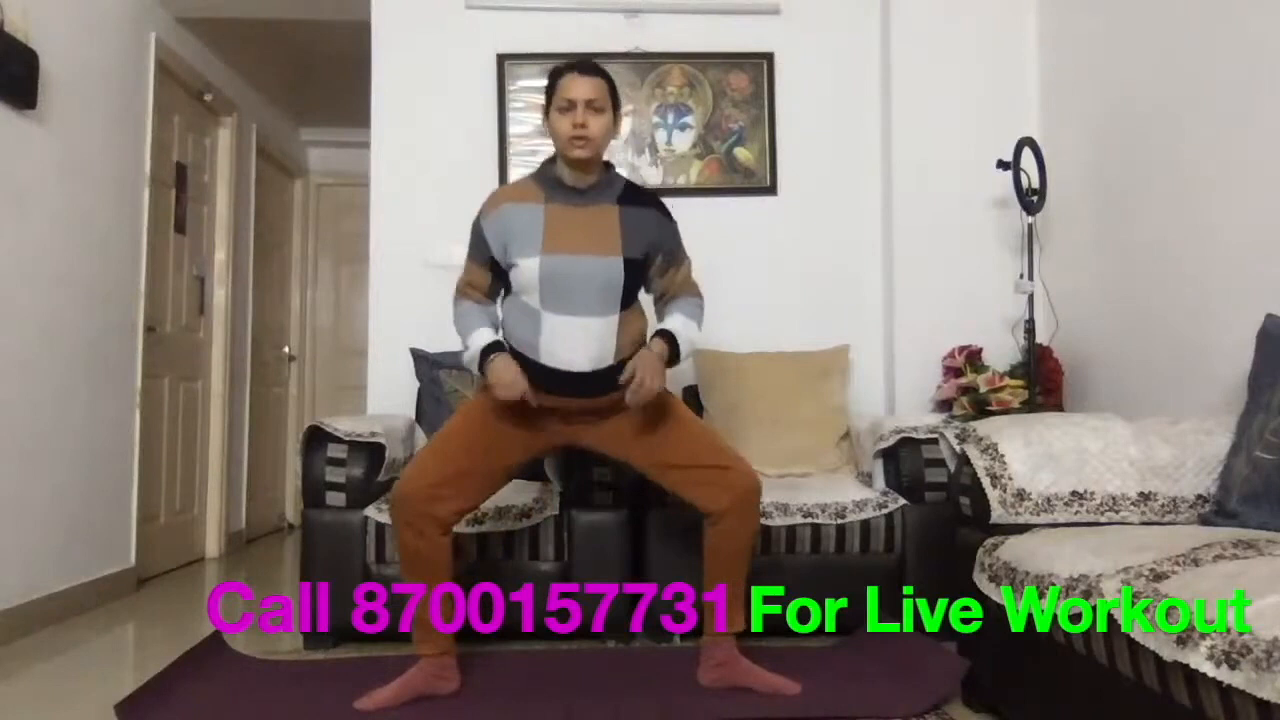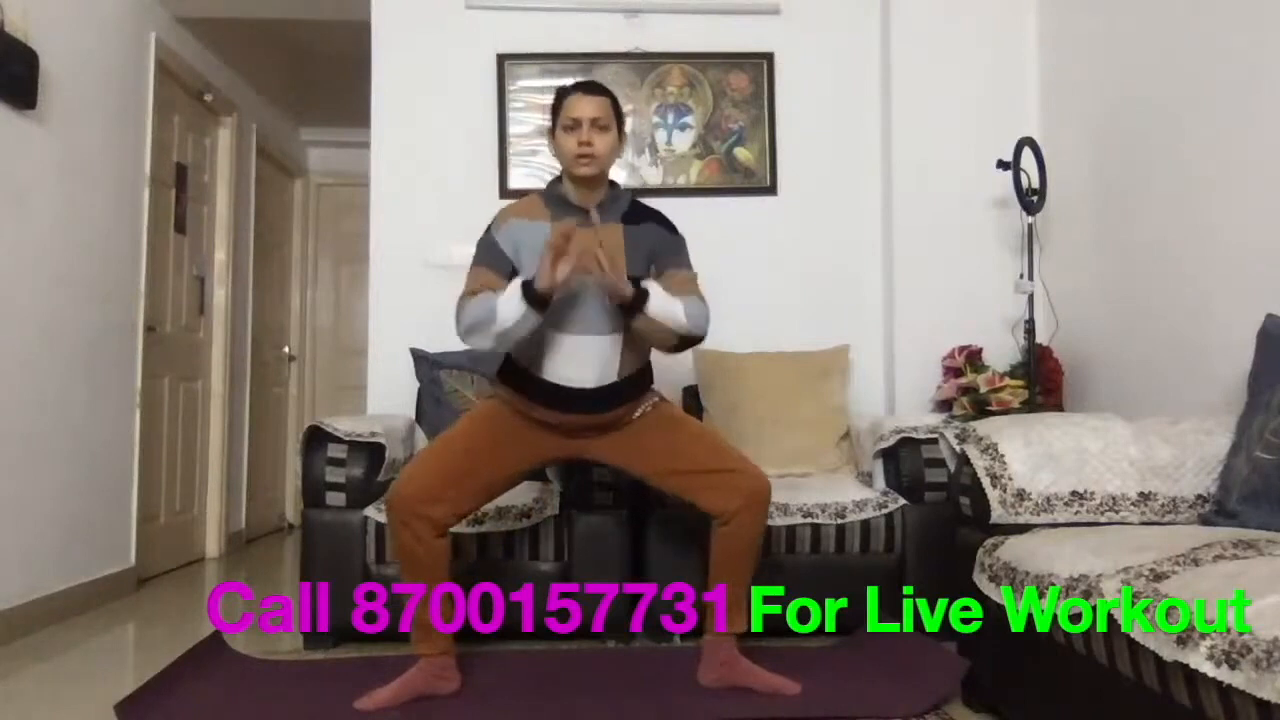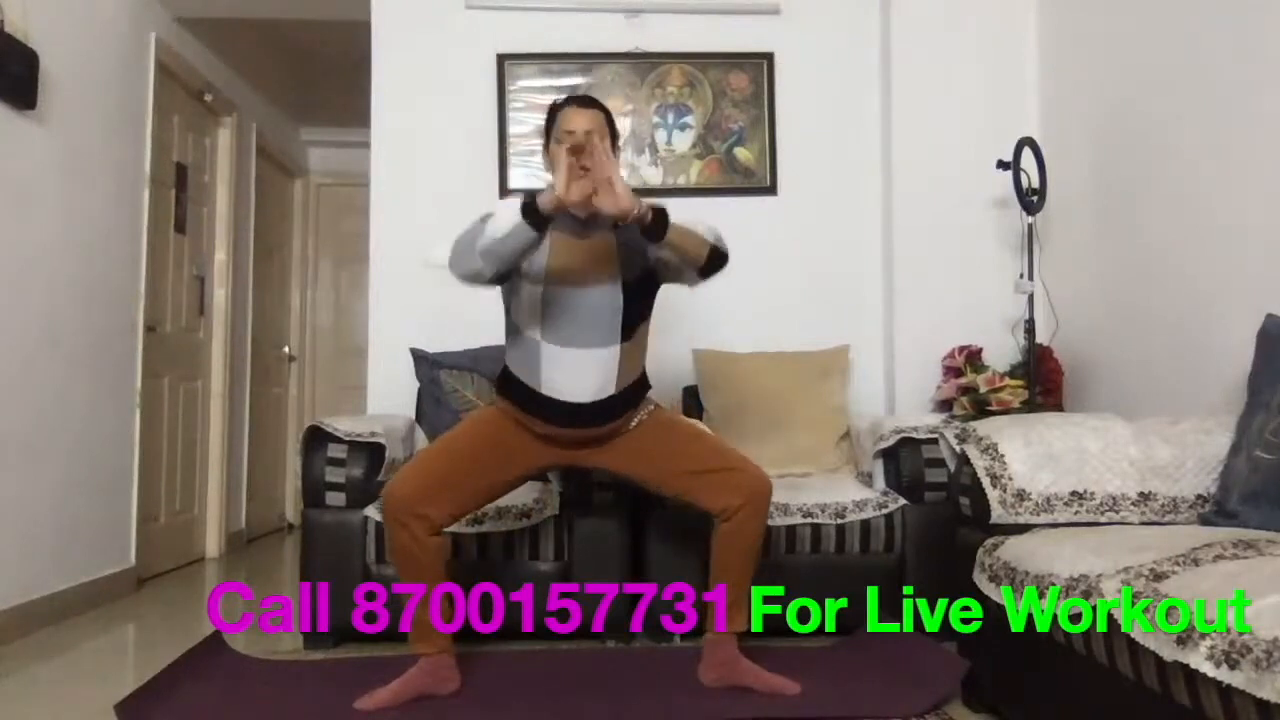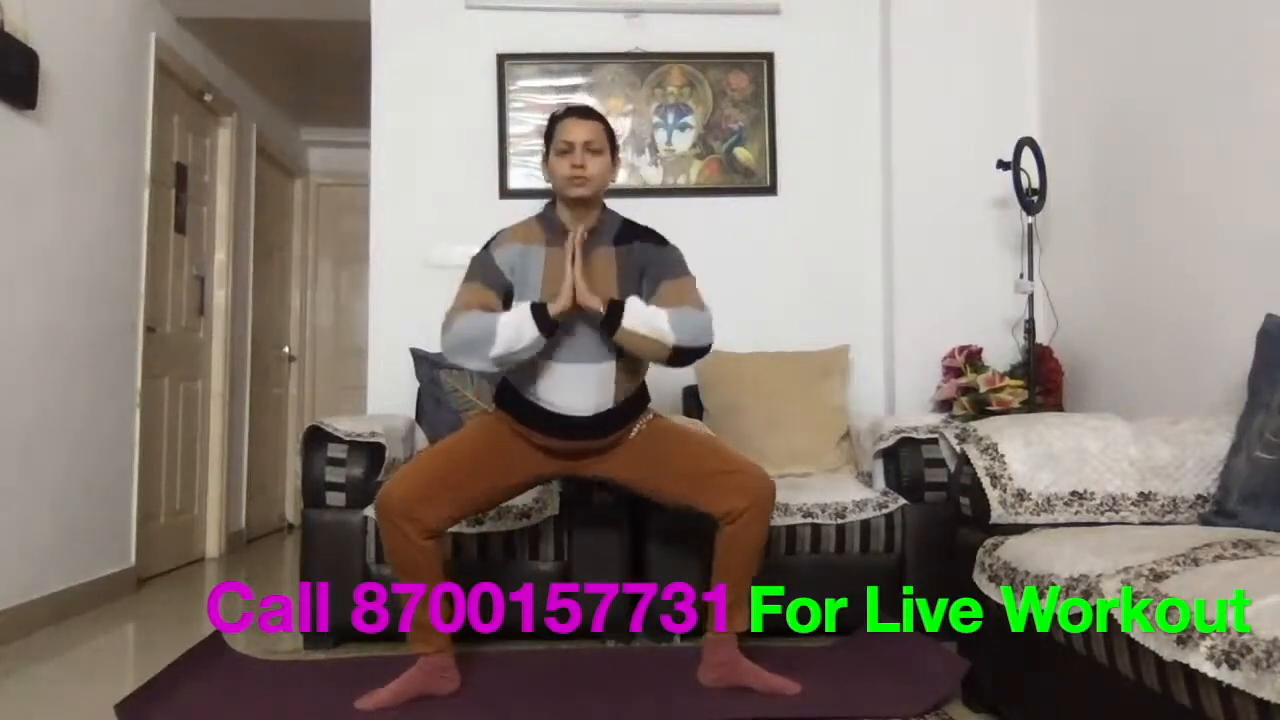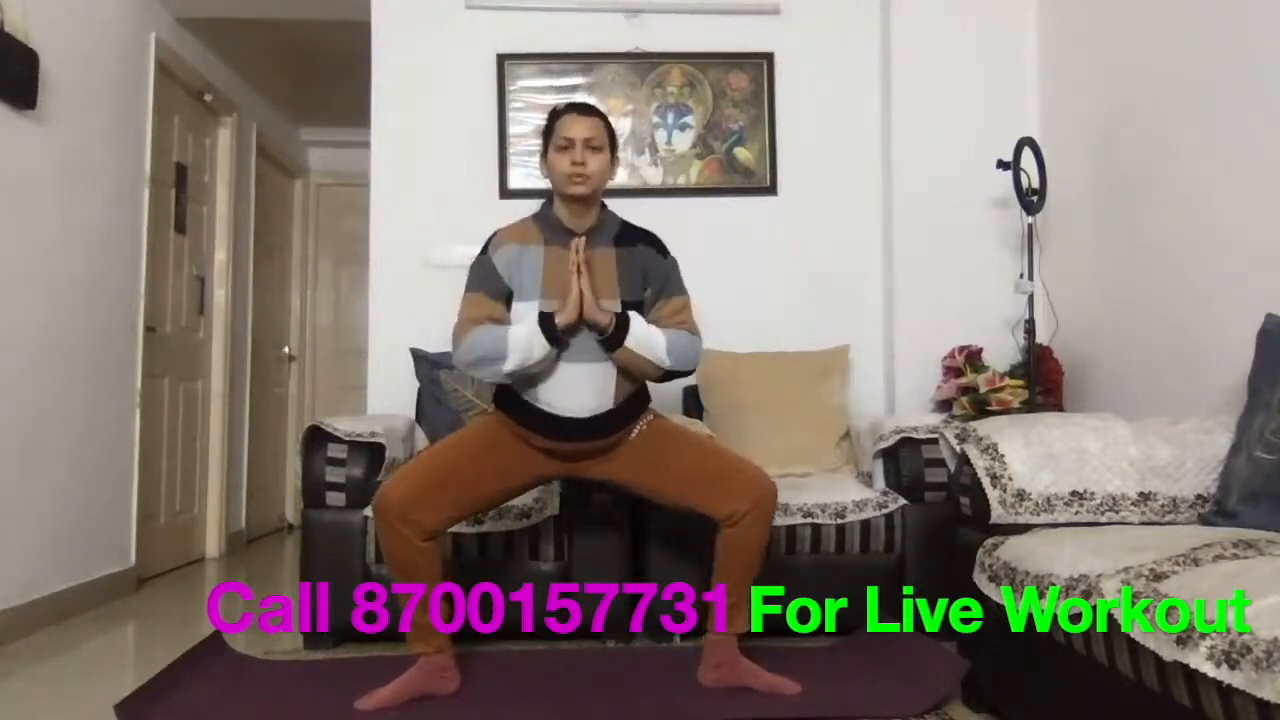
dt=0.4s
person 1, frame 1
left shoulder: (645, 212)
right shoulder: (505, 208)
left elbow: (684, 297)
right elbow: (470, 297)
left wrist: (664, 347)
right wrist: (491, 358)
left hip: (622, 398)
right hip: (523, 394)
left knee: (737, 489)
right knee: (415, 498)
left ankle: (720, 653)
right ankle: (435, 661)
person 1, frame 2
left shoulder: (651, 228)
right shoulder: (516, 223)
left elbow: (692, 323)
right elbow: (473, 322)
left wrist: (627, 289)
right wrist: (540, 285)
left hip: (627, 410)
right hip: (526, 409)
left knee: (747, 492)
right knee: (411, 500)
left ankle: (721, 653)
right ankle: (434, 661)
person 1, frame 3
left shoulder: (640, 226)
right shoulder: (520, 222)
left elbow: (710, 258)
right elbow: (467, 260)
left wrist: (633, 210)
right wrist: (546, 205)
left hip: (623, 420)
right hip: (522, 418)
left knee: (748, 490)
right knee: (406, 501)
left ankle: (722, 653)
right ankle: (434, 661)
person 1, frame 4
left shoulder: (647, 248)
right shoulder: (509, 248)
left elbow: (694, 335)
right elbow: (460, 340)
left wrist: (599, 305)
right wrist: (551, 309)
left hip: (623, 429)
right hip: (523, 428)
left knee: (751, 492)
right knee: (400, 504)
left ankle: (723, 653)
right ankle: (433, 662)
person 1, frame 5
left shoulder: (645, 252)
right shoulder: (506, 248)
left elbow: (684, 354)
right elbow: (471, 353)
left wrist: (608, 321)
right wrist: (558, 319)
left hip: (623, 430)
right hip: (521, 430)
left knee: (753, 495)
right knee: (397, 506)
left ankle: (723, 654)
right ankle: (433, 662)
